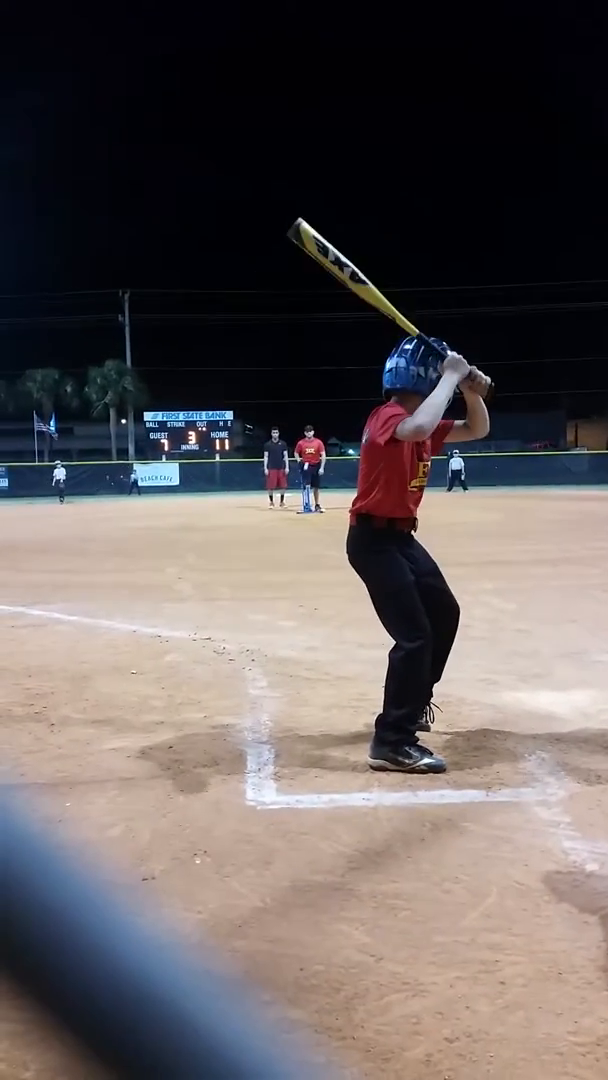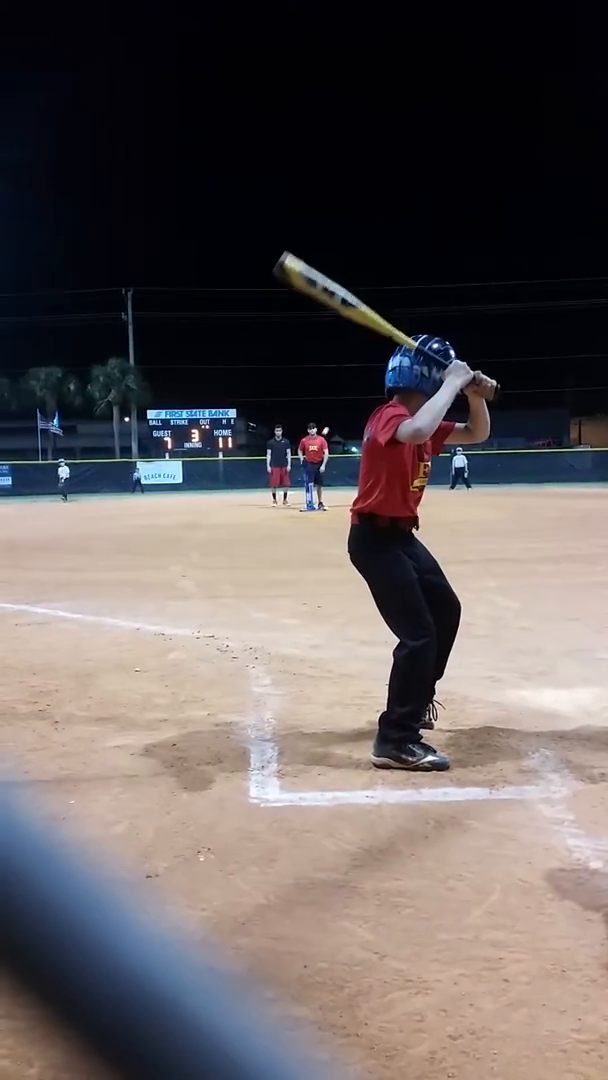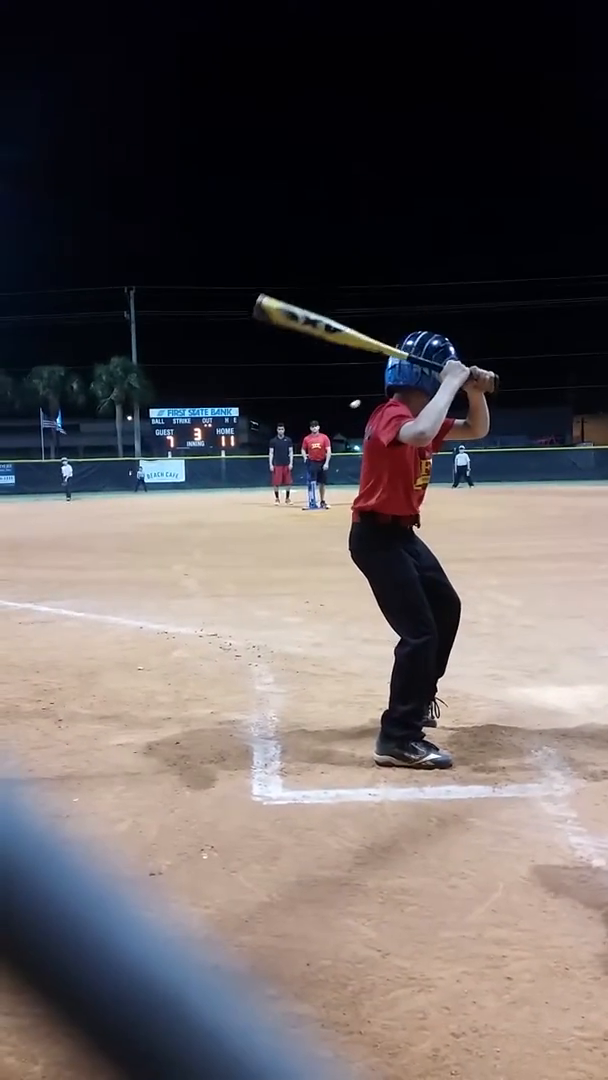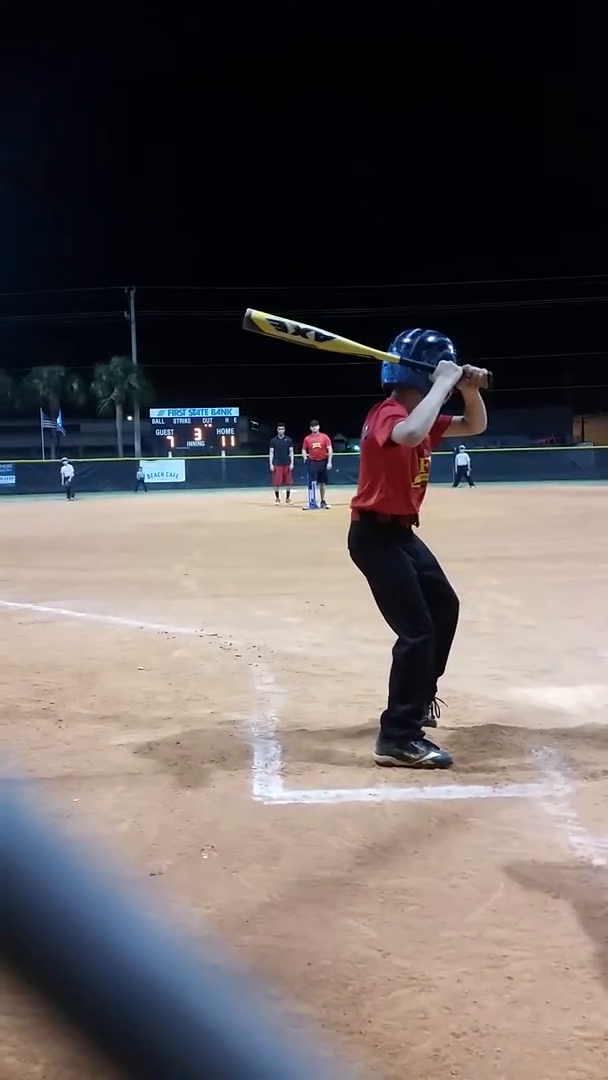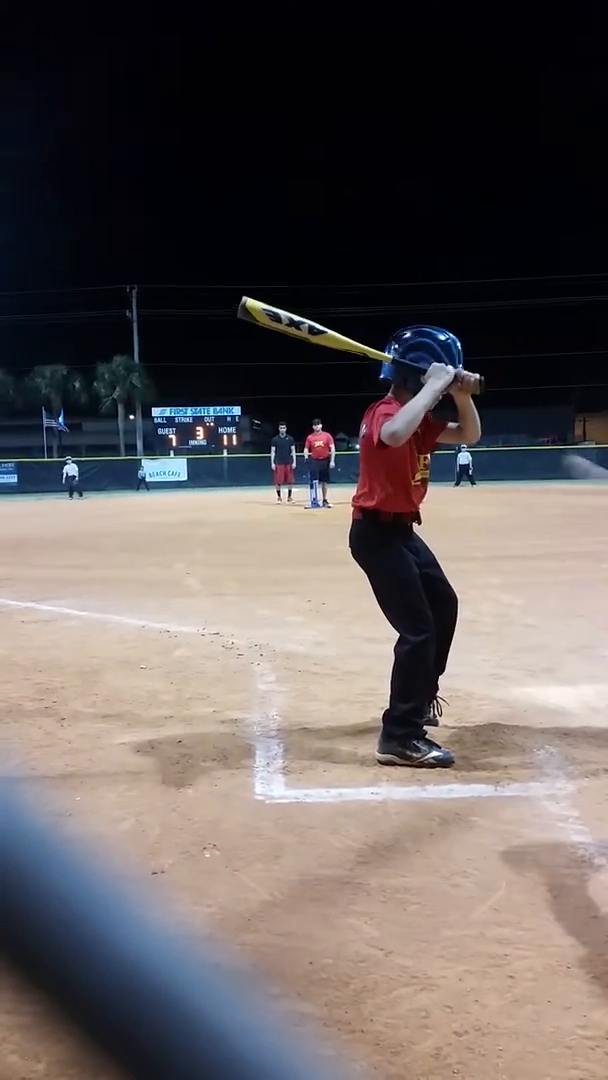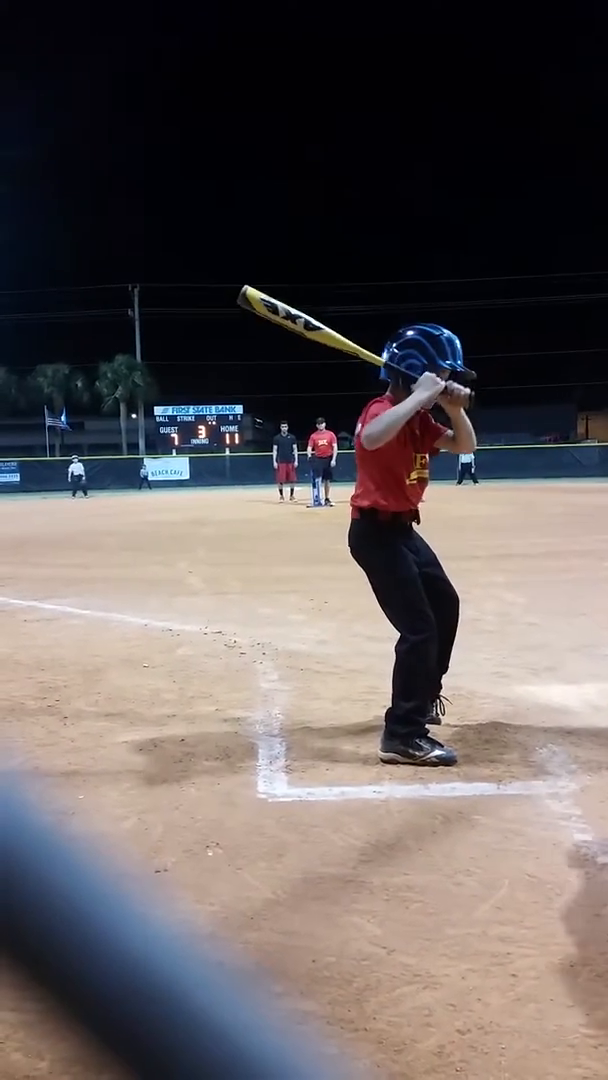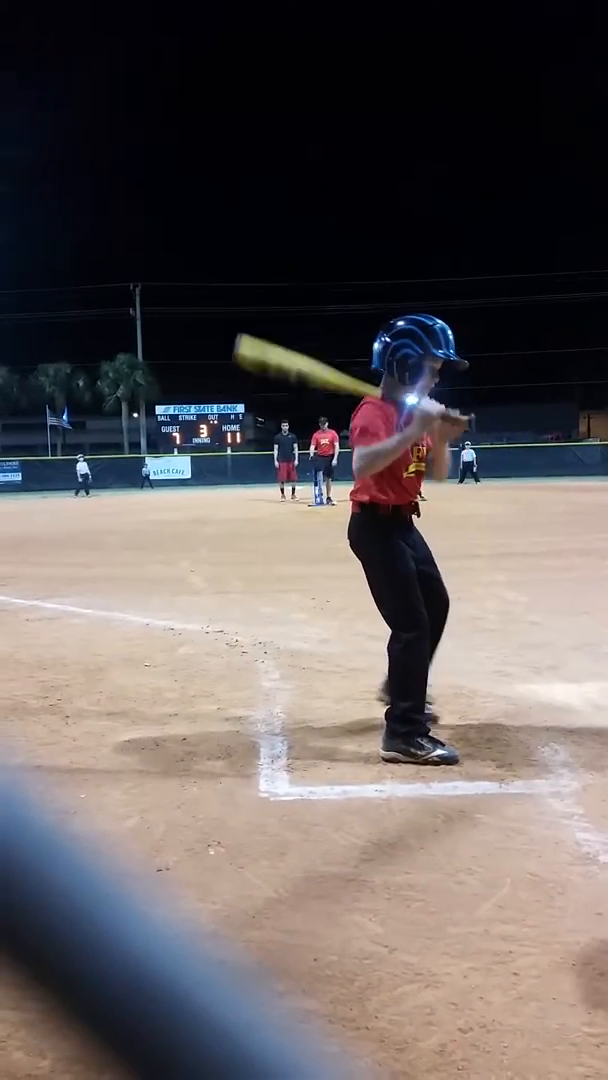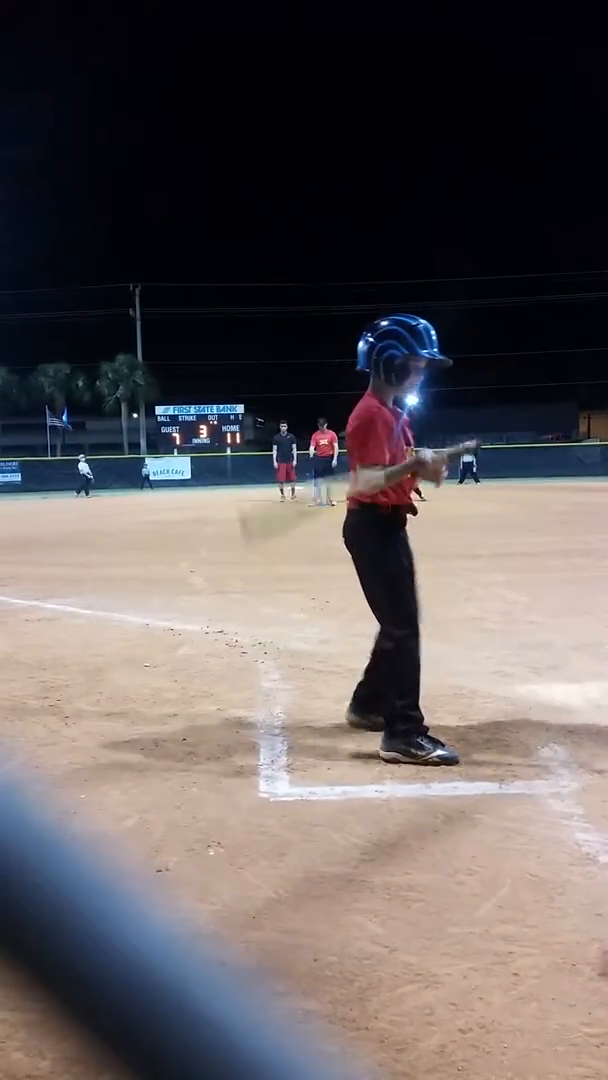
dt=0.2s
person 1, frame 1
left shoulder: (421, 422)
right shoulder: (388, 416)
left elbow: (477, 430)
right elbow: (416, 430)
left wrist: (471, 391)
right wrist: (450, 379)
left hip: (400, 534)
right hip: (373, 538)
left knee: (444, 613)
right knee: (414, 634)
left ankle: (413, 700)
right ankle: (392, 743)
person 1, frame 2
left shoulder: (421, 421)
right shoulder: (390, 415)
left elbow: (477, 434)
right elbow: (417, 432)
left wrist: (476, 397)
right wrist: (454, 383)
left hip: (401, 533)
right hip: (374, 538)
left knee: (446, 611)
right knee: (418, 632)
left ankle: (415, 698)
right ankle: (395, 741)
person 1, frame 3
left shoulder: (418, 416)
right shoulder: (391, 414)
left elbow: (477, 430)
right elbow: (419, 435)
left wrist: (475, 392)
right wrist: (451, 382)
left hip: (401, 532)
right hip: (376, 536)
left knee: (446, 608)
right knee: (419, 630)
left ankle: (417, 697)
right ankle: (398, 738)
person 1, frame 4
left shoulder: (419, 414)
right shoulder: (388, 413)
left elbow: (474, 426)
right elbow: (411, 435)
left wrist: (469, 390)
right wrist: (443, 384)
left hip: (400, 530)
right hip: (375, 534)
left knee: (444, 607)
right knee: (417, 630)
left ankle: (418, 697)
right ankle: (398, 738)
person 1, frame 5
left shoulder: (421, 417)
right shoulder: (386, 412)
left elbow: (470, 435)
right elbow: (394, 436)
left wrist: (462, 395)
right wrist: (433, 388)
left hip: (402, 529)
right hip: (376, 533)
left knee: (444, 606)
right knee: (418, 628)
left ankle: (420, 695)
right ankle: (400, 737)
person 1, frame 6
left shoulder: (422, 418)
right shoulder: (381, 411)
left elbow: (465, 446)
right elbow: (368, 442)
left wrist: (454, 409)
right wrist: (419, 398)
left hip: (402, 528)
right hip: (375, 532)
left knee: (445, 606)
right knee: (419, 626)
left ankle: (424, 693)
right ankle: (403, 735)
person 1, frame 7
left shoulder: (411, 412)
right shoulder: (375, 411)
left elbow: (439, 470)
right elbow: (361, 467)
left wrist: (443, 436)
right wrist: (416, 430)
left hip: (401, 523)
right hip: (376, 527)
left knee: (436, 607)
right knee: (412, 625)
left ankle: (401, 688)
right ankle: (404, 735)
person 1, frame 8
left shoulder: (392, 413)
right shoulder: (370, 413)
left wrist: (423, 467)
right wrist: (415, 464)
left hip: (389, 525)
right hip: (372, 526)
left knee: (400, 620)
right knee: (401, 626)
left ankle: (370, 701)
right ankle: (403, 734)
